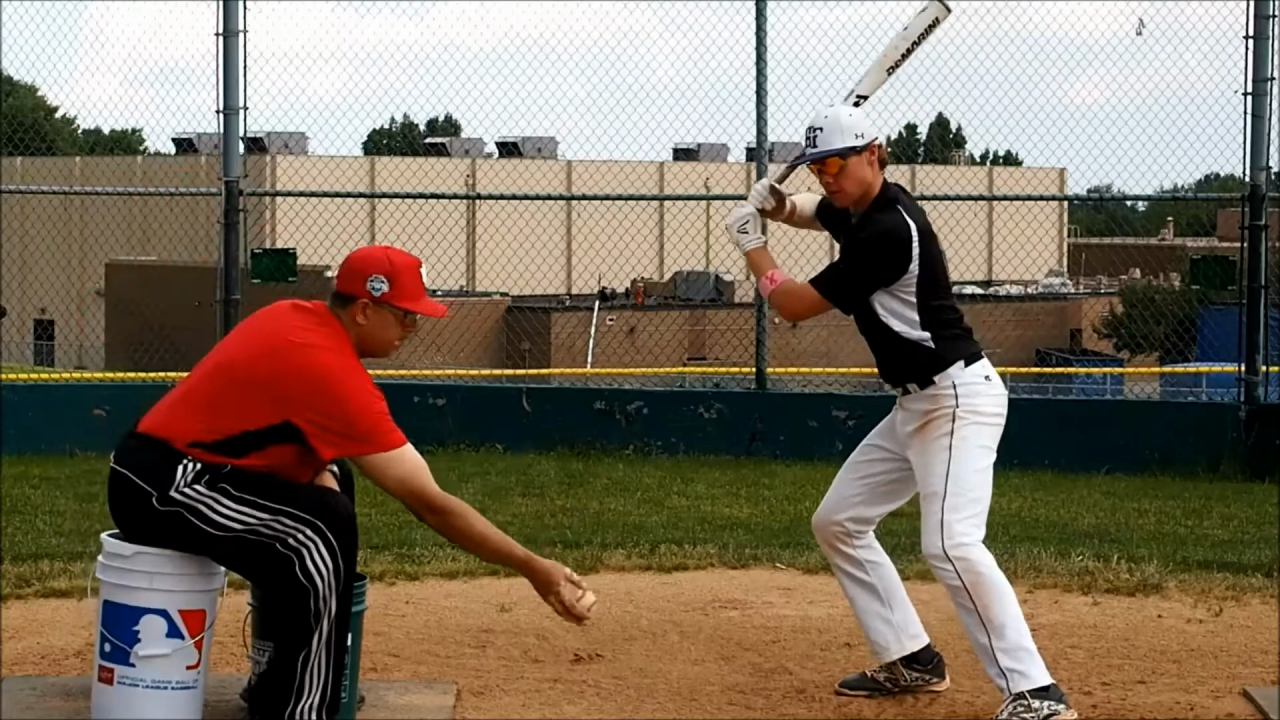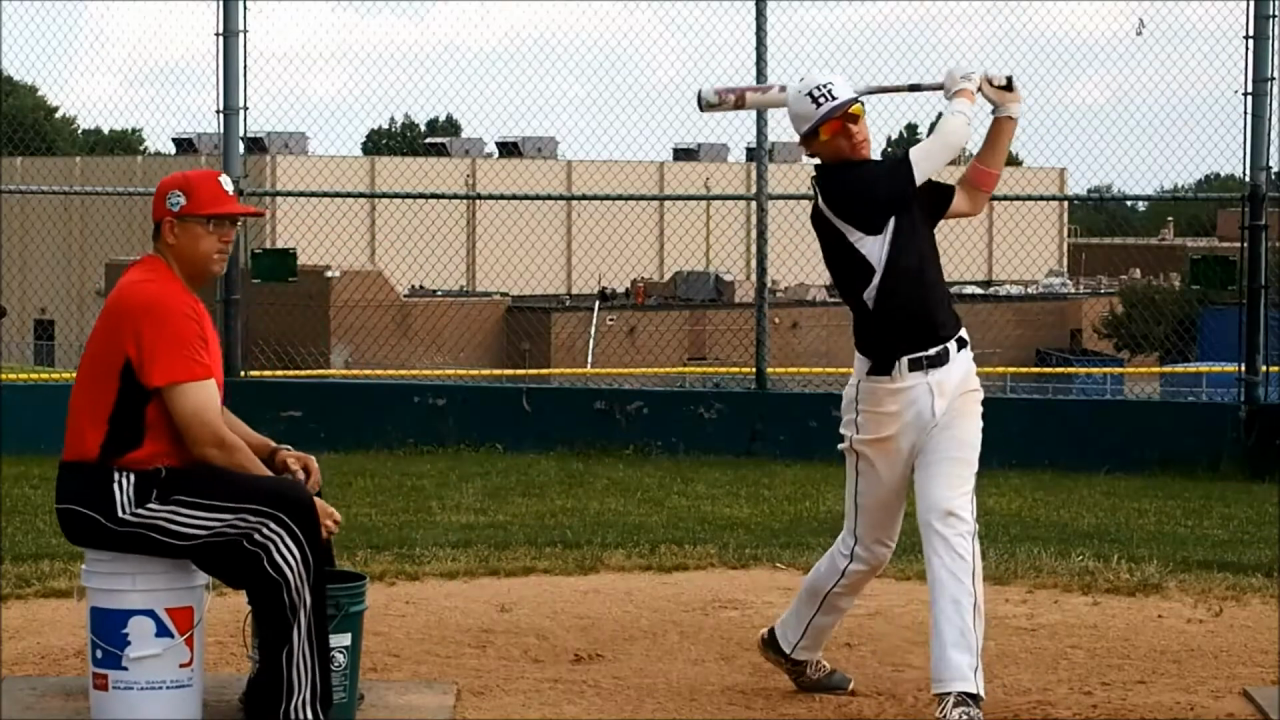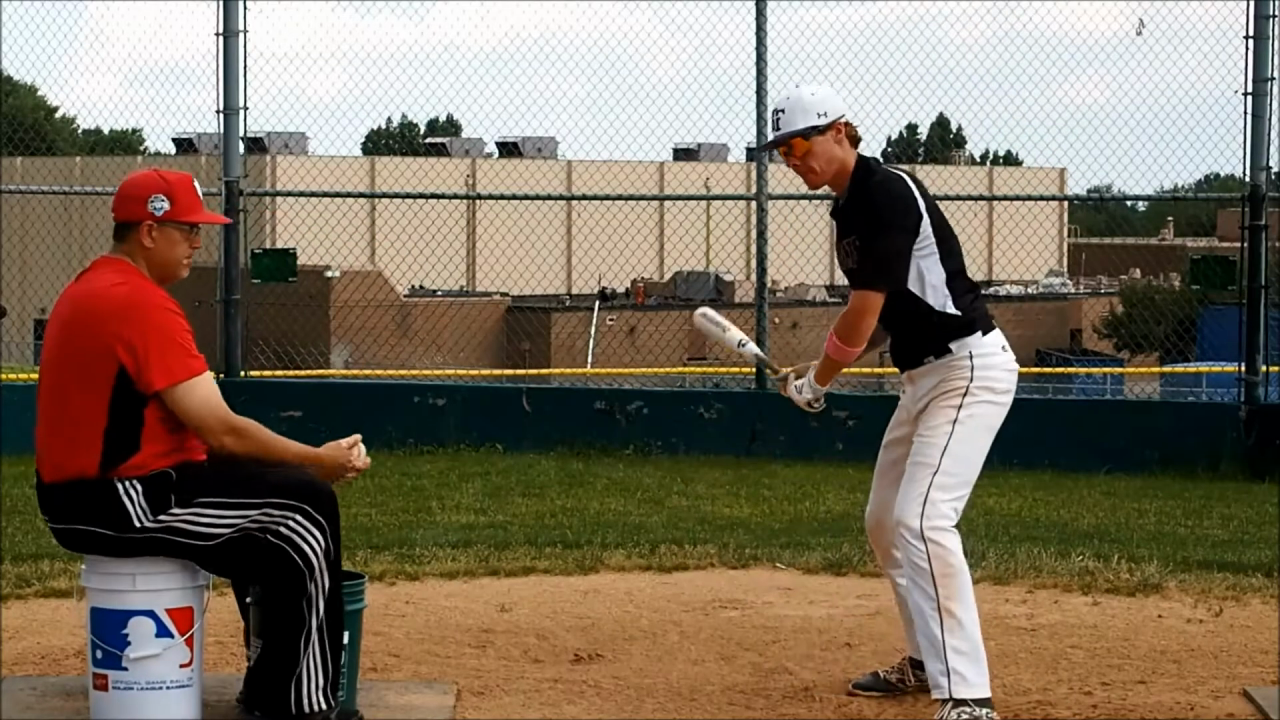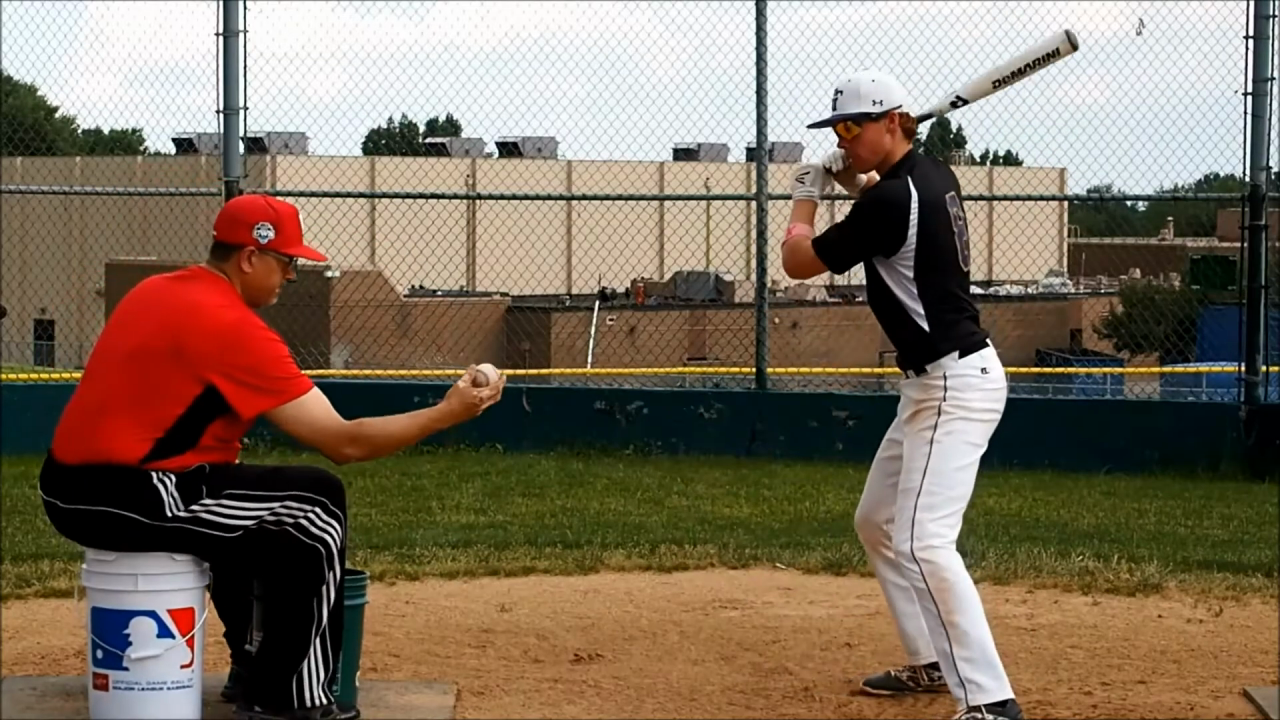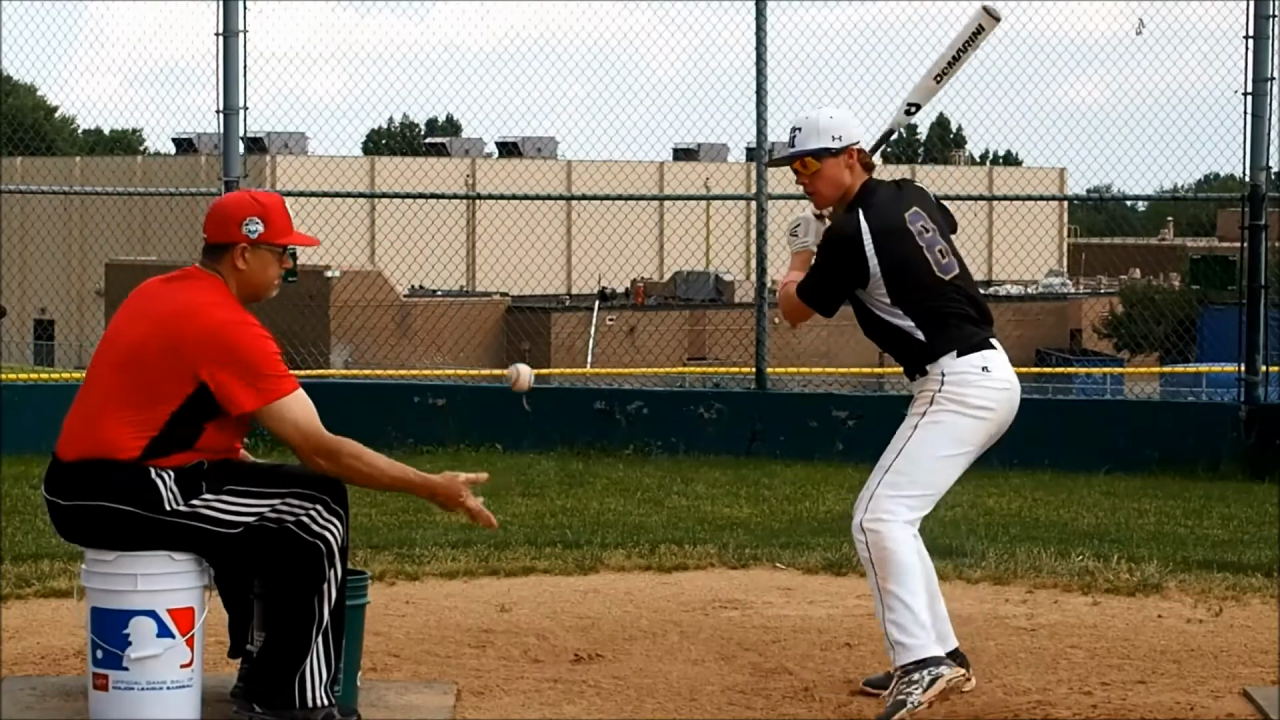
dt=1s
person 1, frame 1
left shoulder: (889, 230)
right shoulder: (866, 206)
left elbow: (795, 305)
right elbow: (812, 210)
left wrist: (751, 243)
right wrist: (776, 205)
left hip: (958, 396)
right hip: (917, 403)
left knee: (950, 543)
right knee: (837, 521)
right ankle: (912, 659)
person 1, frame 2
left shoulder: (889, 177)
right shoulder: (838, 184)
left elbow: (969, 198)
right elbow: (944, 145)
left wrist: (1008, 113)
right wrist: (962, 93)
left hip: (953, 374)
right hip: (886, 389)
left knee: (950, 522)
right knee: (866, 548)
right ankle: (791, 644)
person 1, frame 3
left shoulder: (885, 191)
right shoulder: (849, 204)
left elbow: (864, 313)
left wrist: (817, 378)
right wrist: (826, 363)
left hip: (970, 367)
right hip: (925, 375)
left knee: (922, 520)
right knee: (886, 521)
right ankle: (928, 659)
person 1, frame 4
left shoulder: (894, 199)
right shoulder: (932, 175)
left elbow: (797, 263)
left wrist: (806, 196)
right wrist: (855, 182)
left hip: (954, 384)
right hip: (934, 381)
left knee: (924, 539)
right knee: (878, 521)
right ankle: (930, 661)
person 1, frame 5
left shoulder: (847, 235)
right shoulder: (910, 194)
left elbow: (793, 310)
left wrist: (801, 246)
left hip: (961, 384)
right hip: (982, 376)
left knee: (881, 516)
right knee: (887, 514)
left ankle: (919, 665)
right ankle: (934, 653)
person 2, frame 1
left shoulder: (295, 316)
right shoulder: (333, 372)
right elbow: (431, 503)
left wrist: (314, 469)
right wrist: (535, 568)
left hip: (174, 470)
right hip: (160, 489)
left knee: (326, 485)
right knee: (324, 528)
person 2, frame 2
left shoulder: (171, 292)
right shoulder: (162, 302)
left elbow: (203, 411)
right elbow: (209, 443)
left wrist: (274, 453)
right wrist: (295, 501)
left hip: (139, 478)
right hip: (110, 496)
left knee: (295, 491)
right knee: (288, 517)
person 2, frame 3
left shoulder: (89, 289)
right shoulder: (142, 304)
right elbow: (221, 430)
left wrist: (249, 449)
right wrist: (318, 459)
left hip: (78, 491)
right hip: (113, 504)
left knee: (259, 486)
right knee: (307, 504)
person 2, frame 4
left shoulder: (155, 290)
right shoulder: (235, 328)
right elbow: (343, 442)
left wrist: (231, 467)
right wrist: (447, 412)
left hip: (73, 488)
right hip: (121, 500)
left knee: (263, 503)
right knee: (315, 511)
left ankle: (256, 672)
person 2, frame 5
left shoulder: (154, 290)
right shoulder: (230, 327)
right elbow: (321, 447)
left wrist: (233, 457)
right wrist: (433, 488)
left hip: (79, 488)
right hip: (120, 500)
left knee: (280, 499)
right knee: (316, 517)
left ankle: (266, 670)
